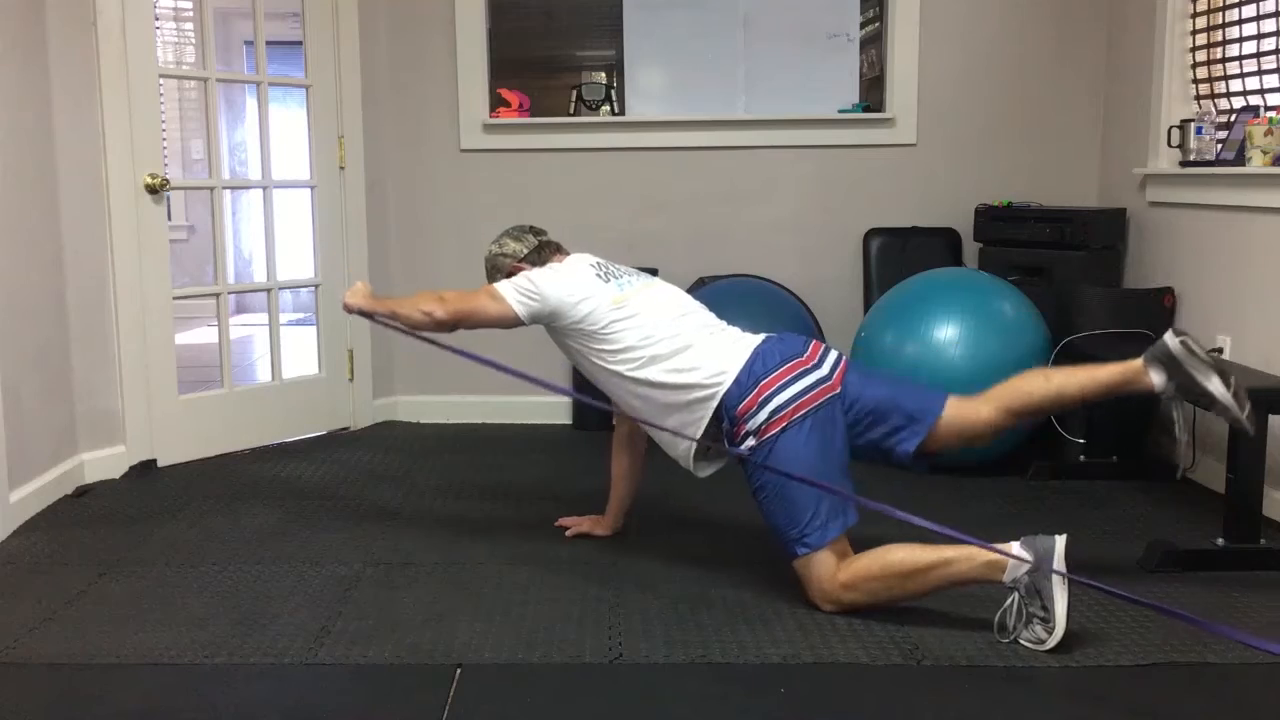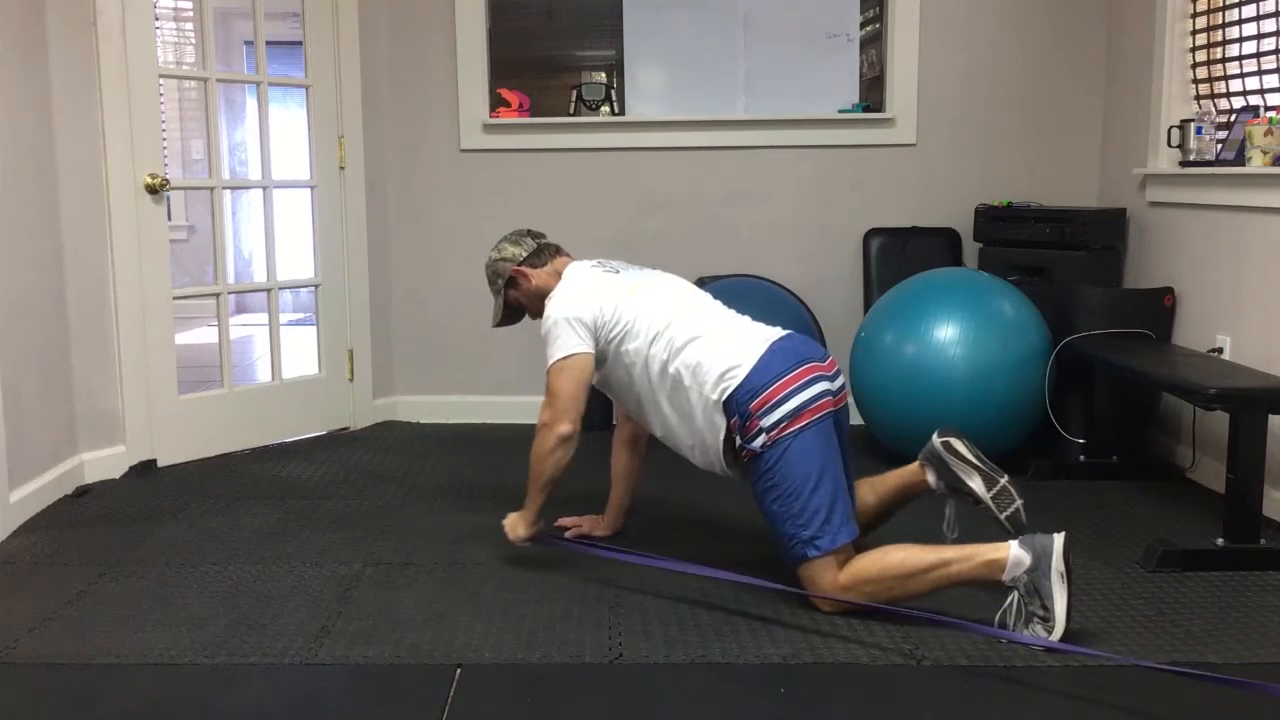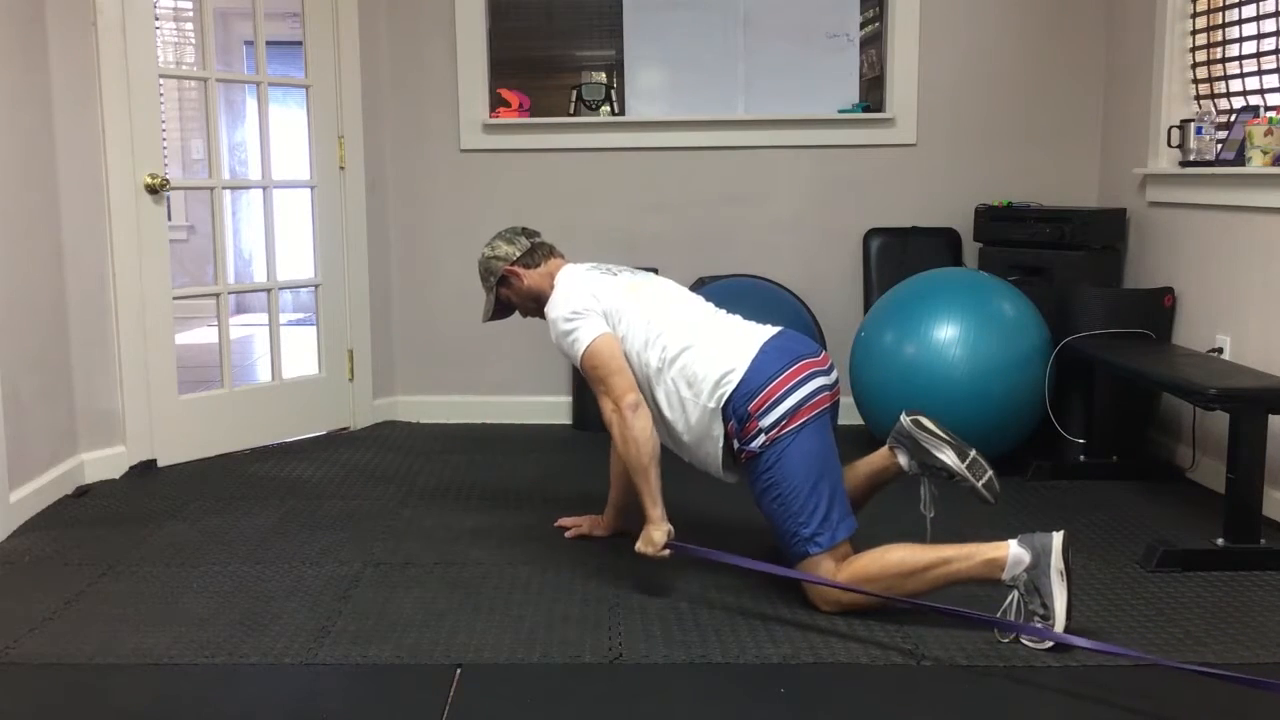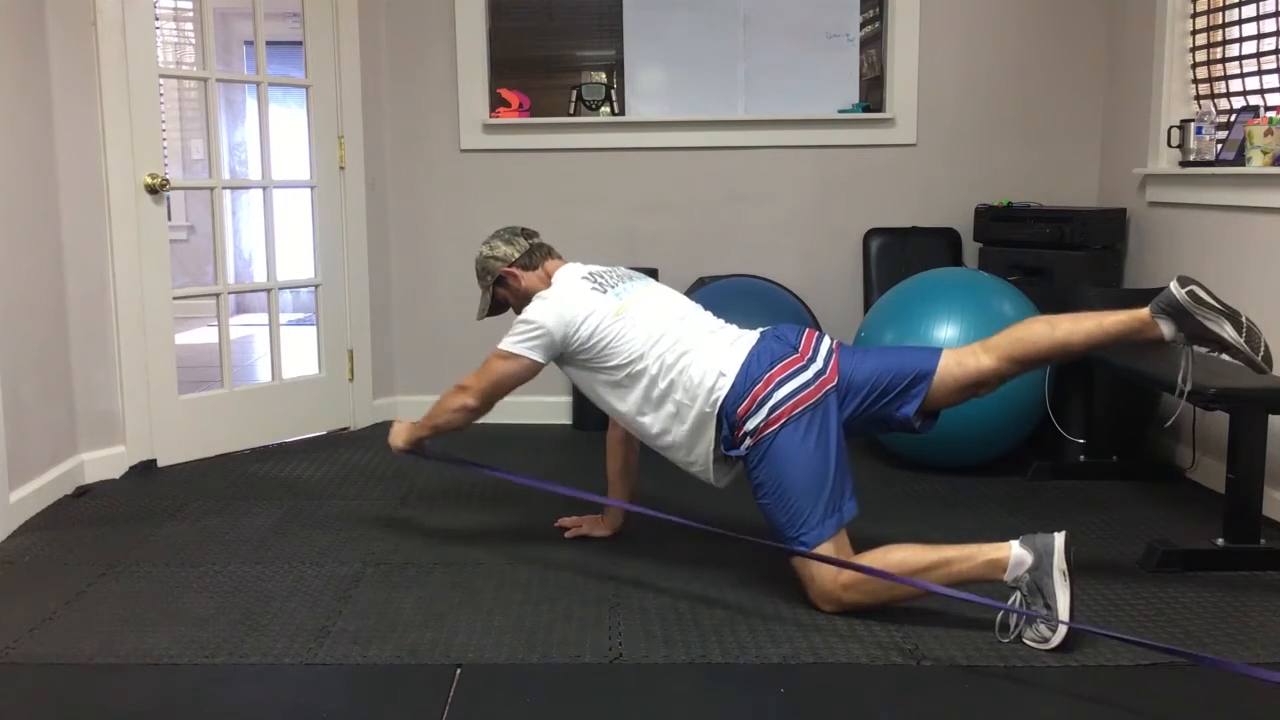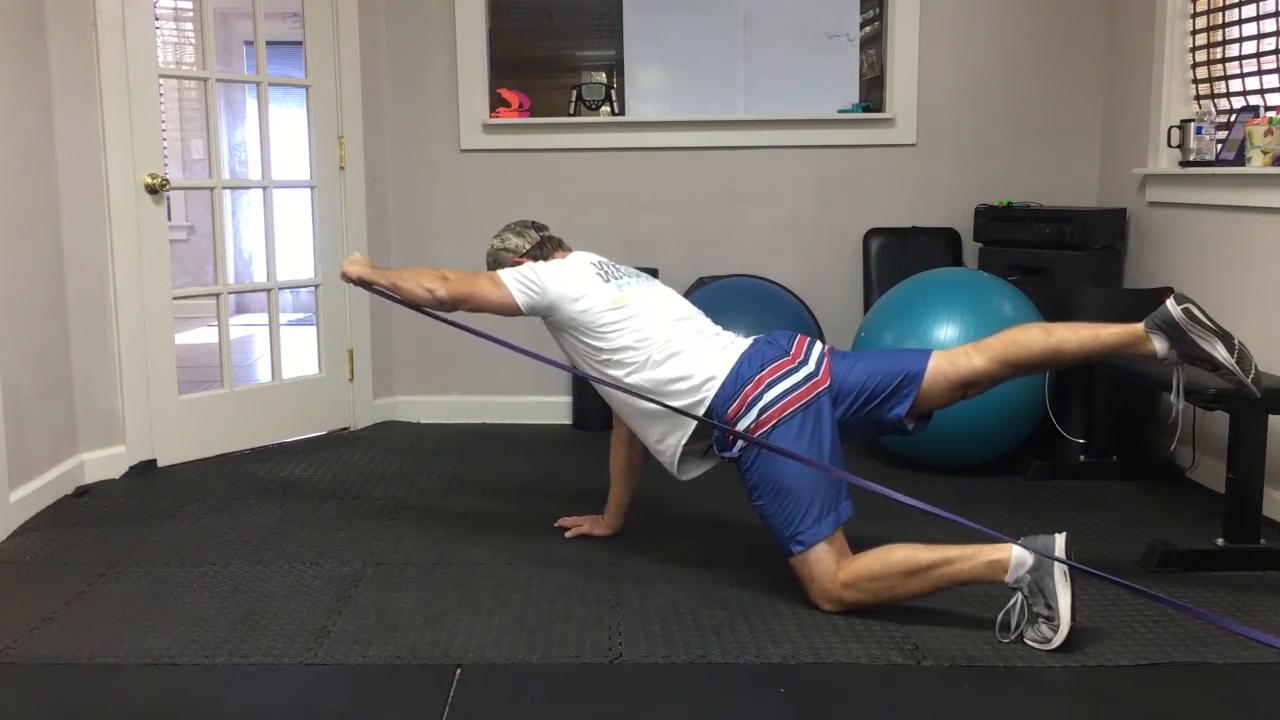
dt=1s
person 1, frame 1
left shoulder: (554, 286)
right shoulder: (612, 281)
left elbow: (442, 312)
right elbow: (630, 420)
left wrist: (370, 301)
right wrist: (609, 517)
left hip: (769, 408)
right hip: (801, 365)
left knee: (833, 582)
right knee: (981, 414)
left ankle: (1011, 560)
right ankle: (1154, 368)
person 1, frame 2
left shoulder: (568, 305)
right shoulder: (615, 284)
left elbow: (559, 429)
right elbow: (633, 420)
left wrist: (528, 516)
right wrist: (608, 520)
left hip: (771, 406)
right hip: (805, 369)
left knee: (833, 583)
right knee: (836, 527)
left ankle: (1017, 558)
right ankle: (930, 470)
person 1, frame 3
left shoulder: (568, 306)
right shoulder: (603, 282)
left elbow: (627, 410)
right elbow: (631, 411)
left wrist: (654, 518)
right wrist: (609, 519)
left hip: (767, 403)
right hip: (795, 362)
left knee: (830, 583)
right knee: (791, 525)
left ankle: (1016, 557)
right ankle: (898, 453)
person 1, frame 4
left shoulder: (551, 312)
right shoulder: (606, 281)
left elbow: (470, 399)
right elbow: (626, 410)
left wrist: (411, 434)
right wrist: (610, 515)
left hip: (766, 409)
right hip: (797, 357)
left knee: (835, 584)
right knee: (987, 360)
left ankle: (1014, 558)
right ankle: (1162, 316)
person 1, frame 5
left shoulder: (555, 282)
right shoulder: (612, 274)
left elbow: (440, 291)
right elbow: (628, 411)
left wrist: (368, 272)
right wrist: (610, 516)
left hip: (758, 406)
right hip: (791, 361)
left knee: (834, 583)
right knee: (976, 363)
left ankle: (1015, 560)
right ankle: (1156, 333)
